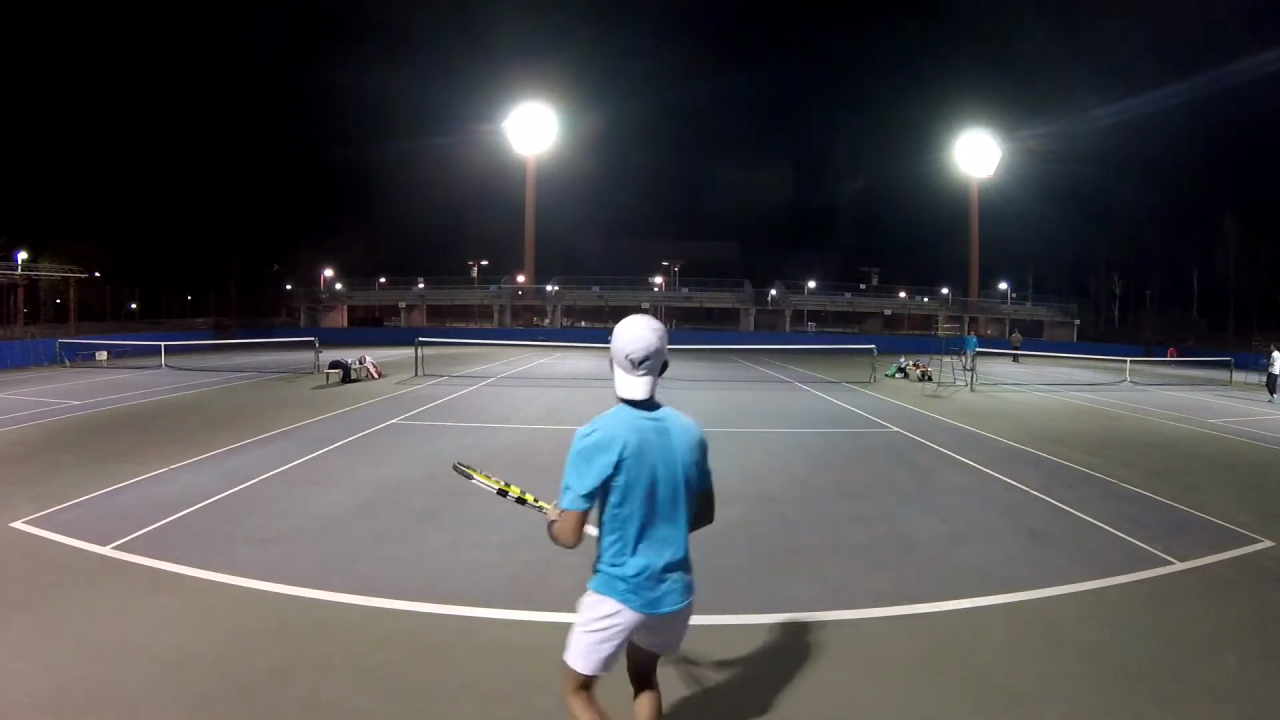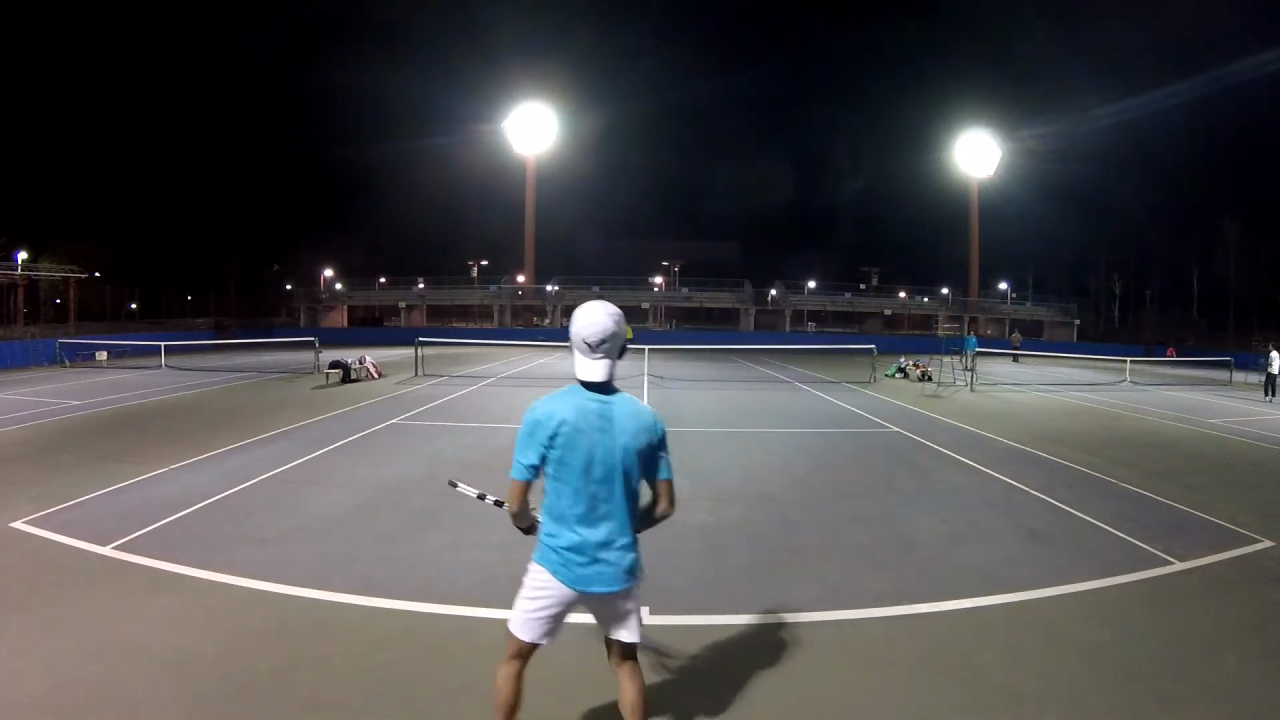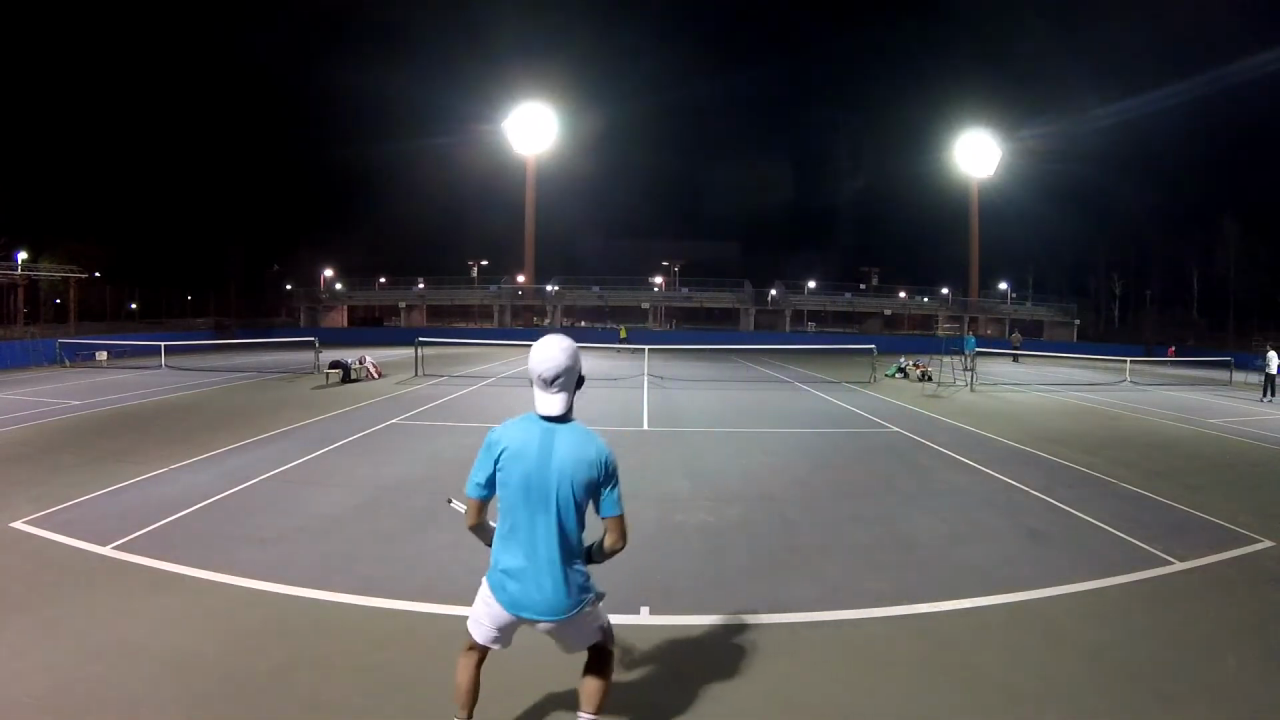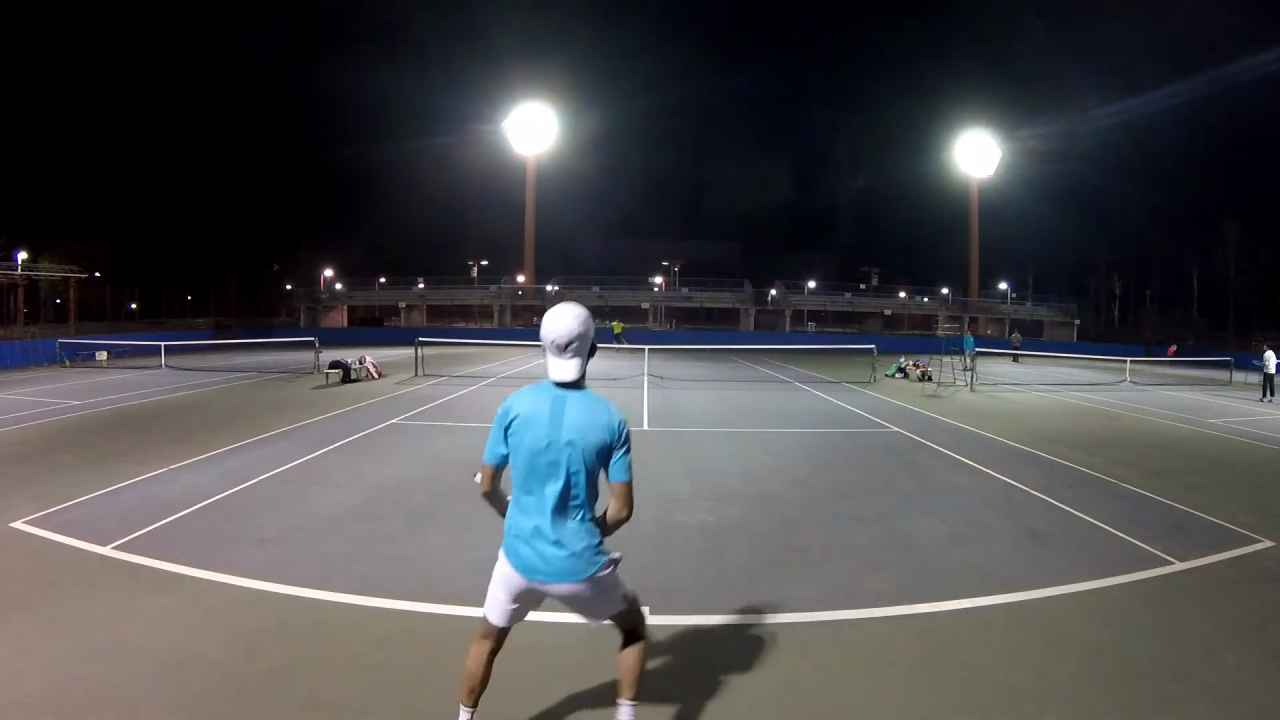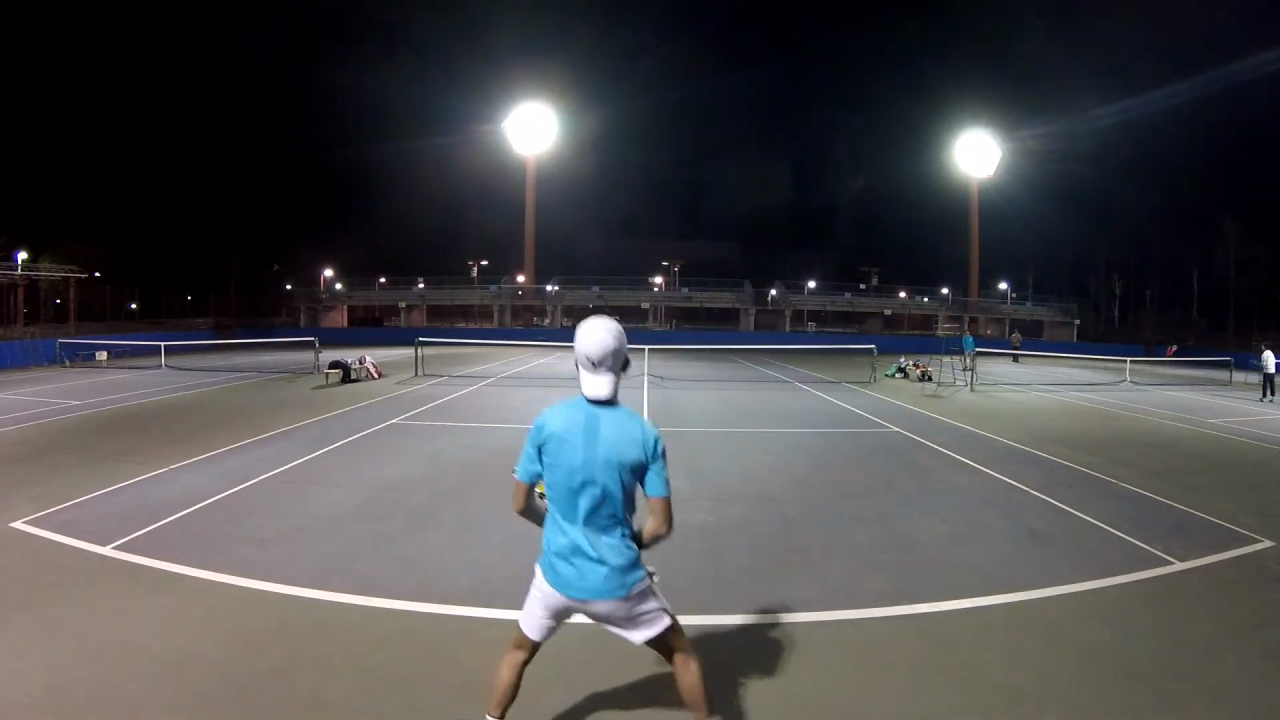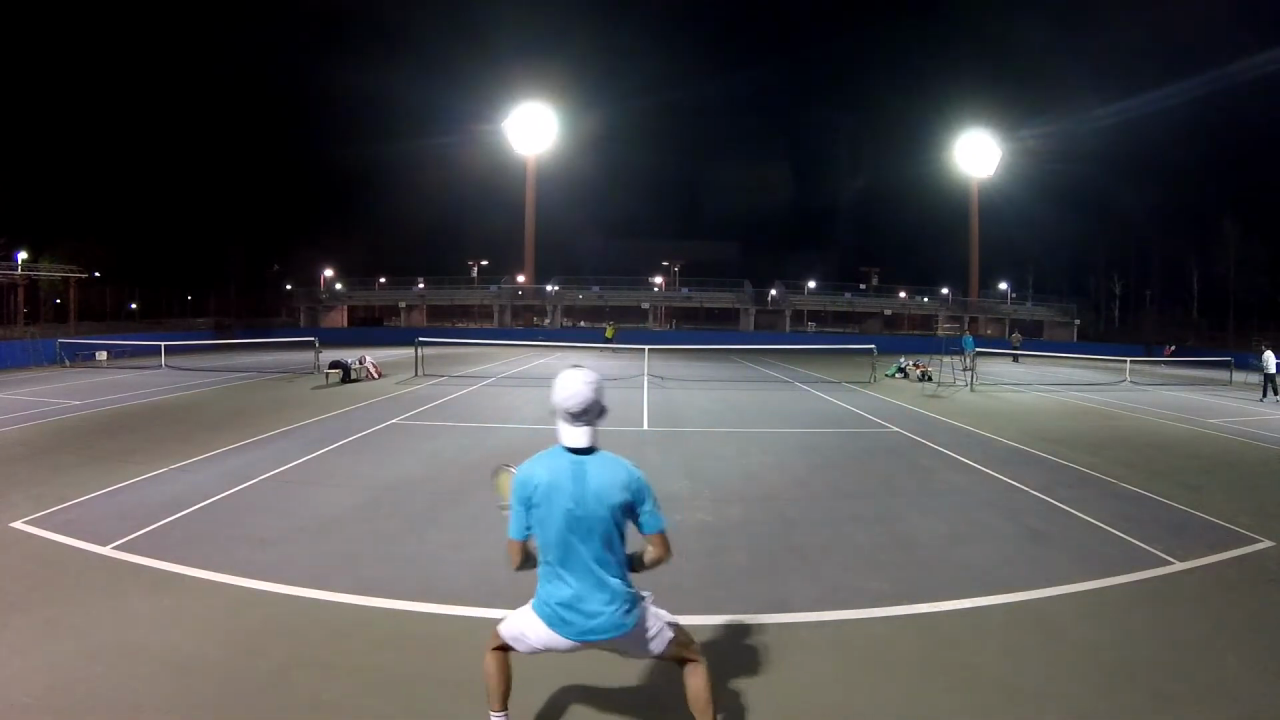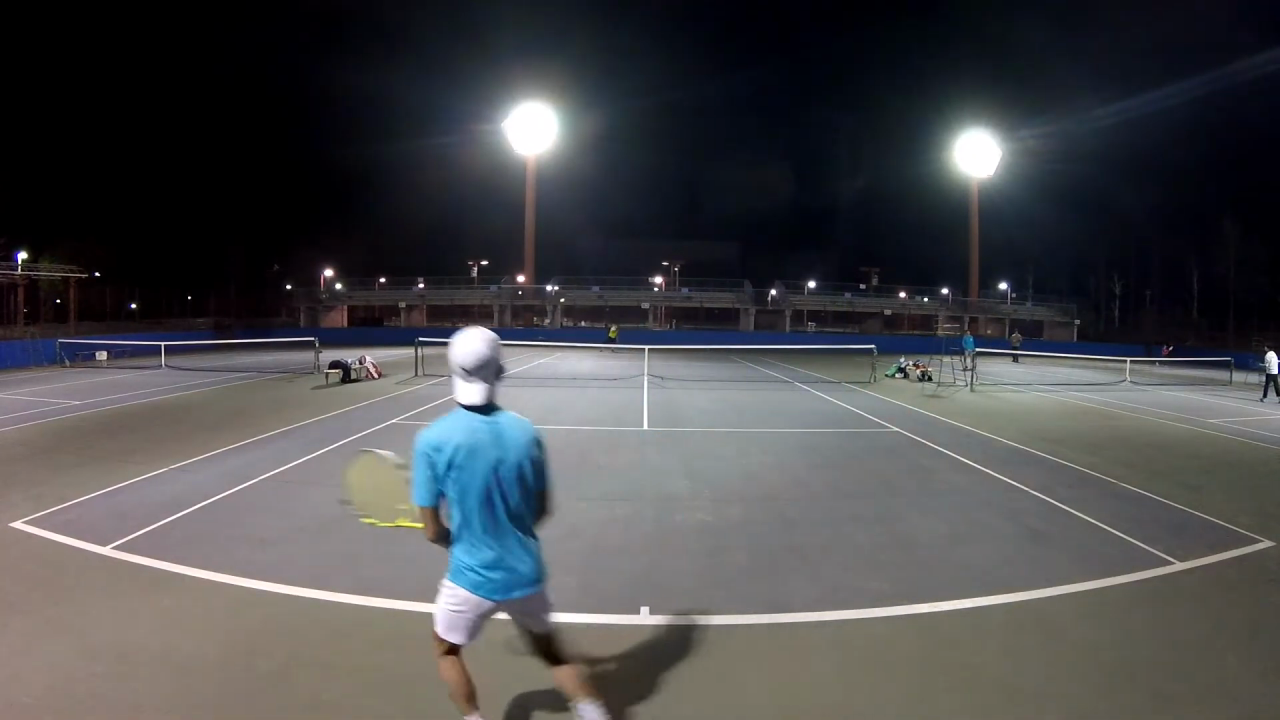
dt=0.2s
person 1, frame 1
left shoulder: (595, 437)
right shoulder: (690, 432)
left elbow: (569, 536)
right elbow: (705, 514)
left wrist: (553, 523)
left hip: (618, 593)
right hip: (674, 592)
right knee: (644, 679)
person 1, frame 2
left shoulder: (544, 414)
right shoulder: (646, 418)
left elbow: (517, 507)
right elbow: (664, 507)
left wrist: (528, 524)
left hip: (558, 567)
right hip: (619, 570)
left knee: (513, 659)
right knee: (624, 661)
person 1, frame 3
left shoulder: (500, 438)
right shoulder: (596, 451)
left elbow: (473, 520)
right elbow: (616, 540)
left hip: (506, 586)
right hip: (566, 595)
left knee: (472, 654)
right knee: (602, 650)
person 1, frame 4
left shoulder: (514, 406)
right shoulder: (609, 419)
left elbow: (487, 487)
right elbow: (621, 510)
left hip: (521, 556)
right hip: (580, 565)
left knee: (488, 640)
right knee: (634, 630)
person 1, frame 5
left shoulder: (547, 423)
right shoulder: (644, 435)
left elbow: (521, 504)
right elbow: (661, 525)
left hip: (559, 574)
right hip: (618, 582)
left knee: (520, 649)
right knee: (683, 653)
person 1, frame 6
left shoulder: (529, 474)
right shoulder: (628, 476)
left elbow: (517, 559)
right elbow: (659, 553)
left hip: (556, 615)
right hip: (617, 616)
left knee: (498, 643)
right knee: (693, 658)
person 1, frame 7
left shoulder: (432, 441)
right shoulder: (526, 432)
left elbow: (432, 529)
right elbow: (540, 507)
left hip: (471, 579)
right hip: (525, 576)
left knee: (447, 652)
right knee: (550, 652)
